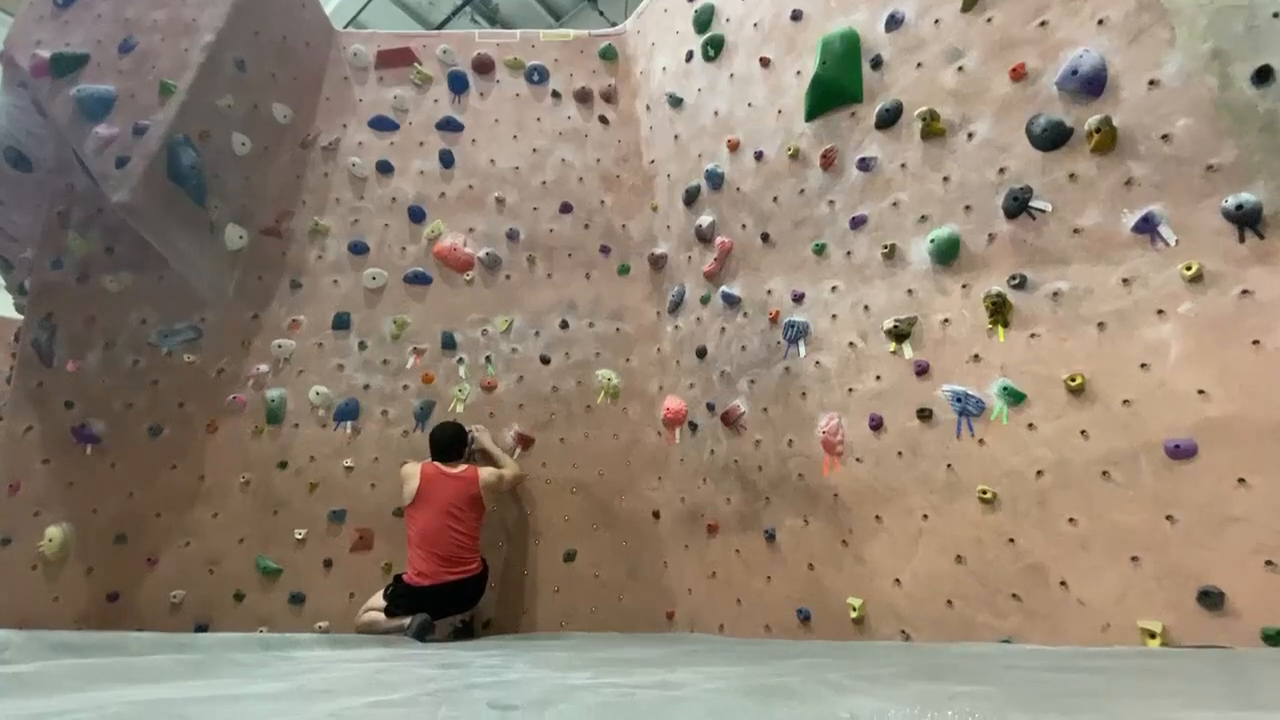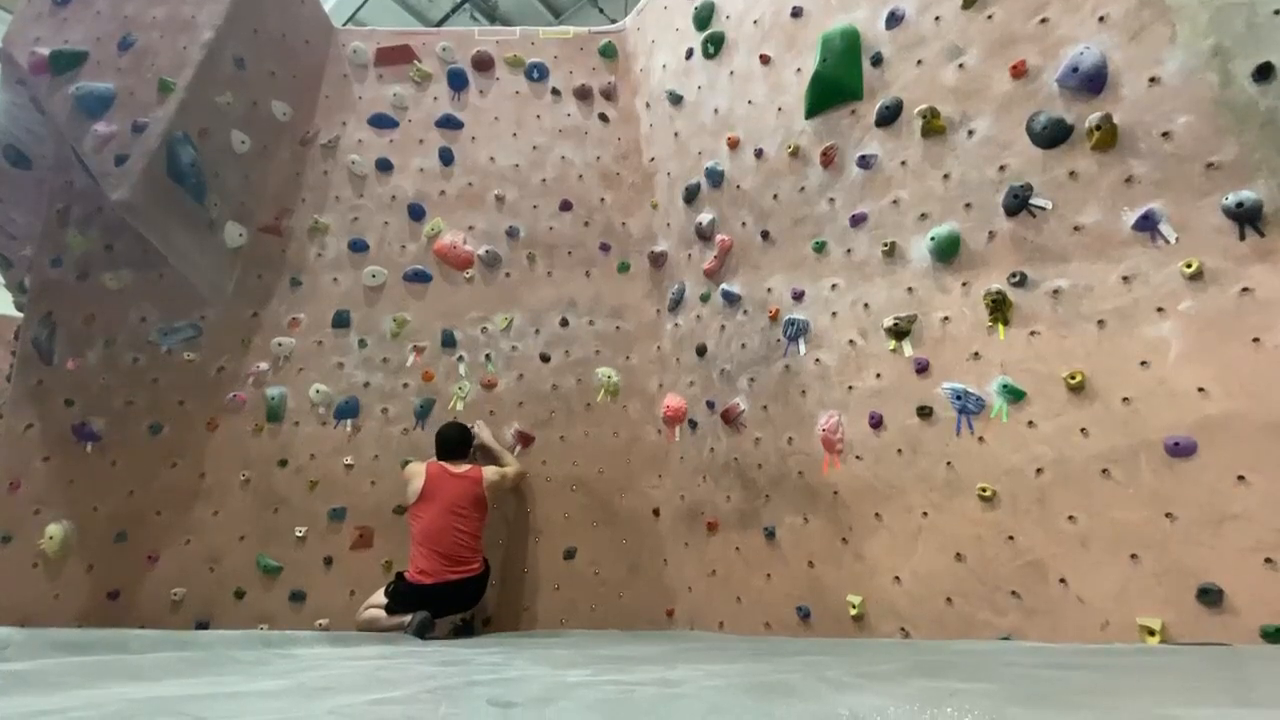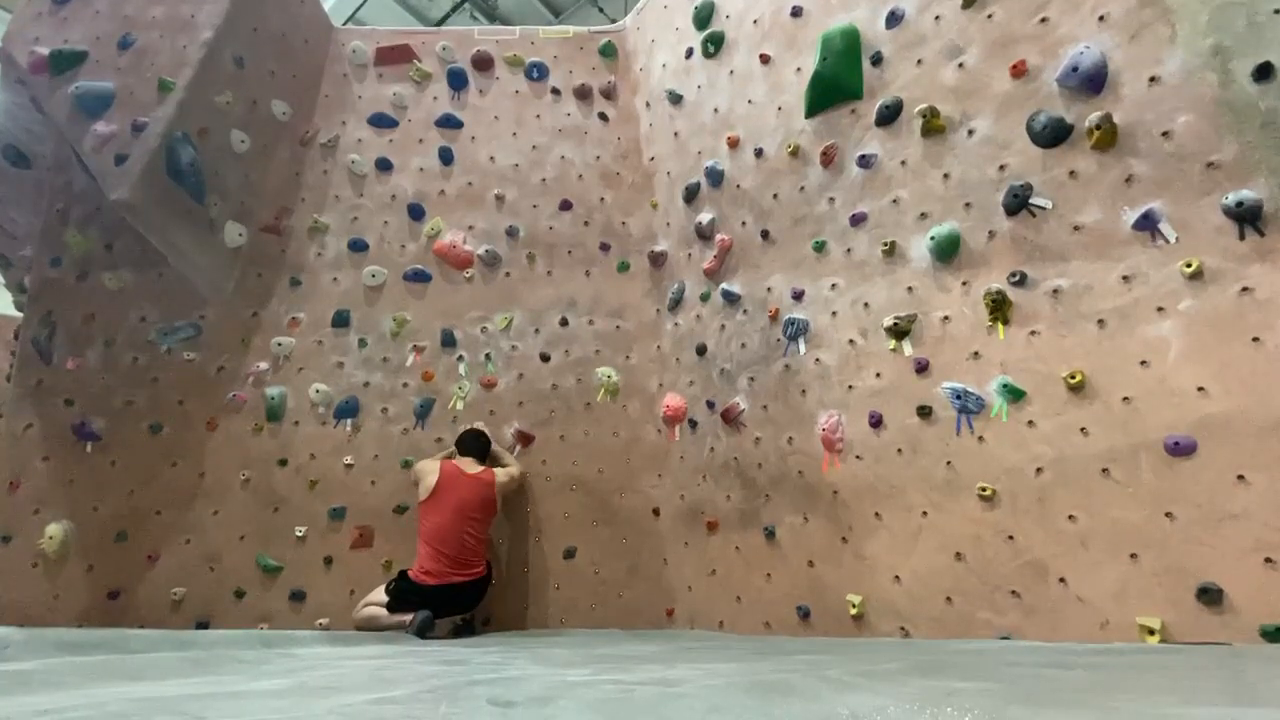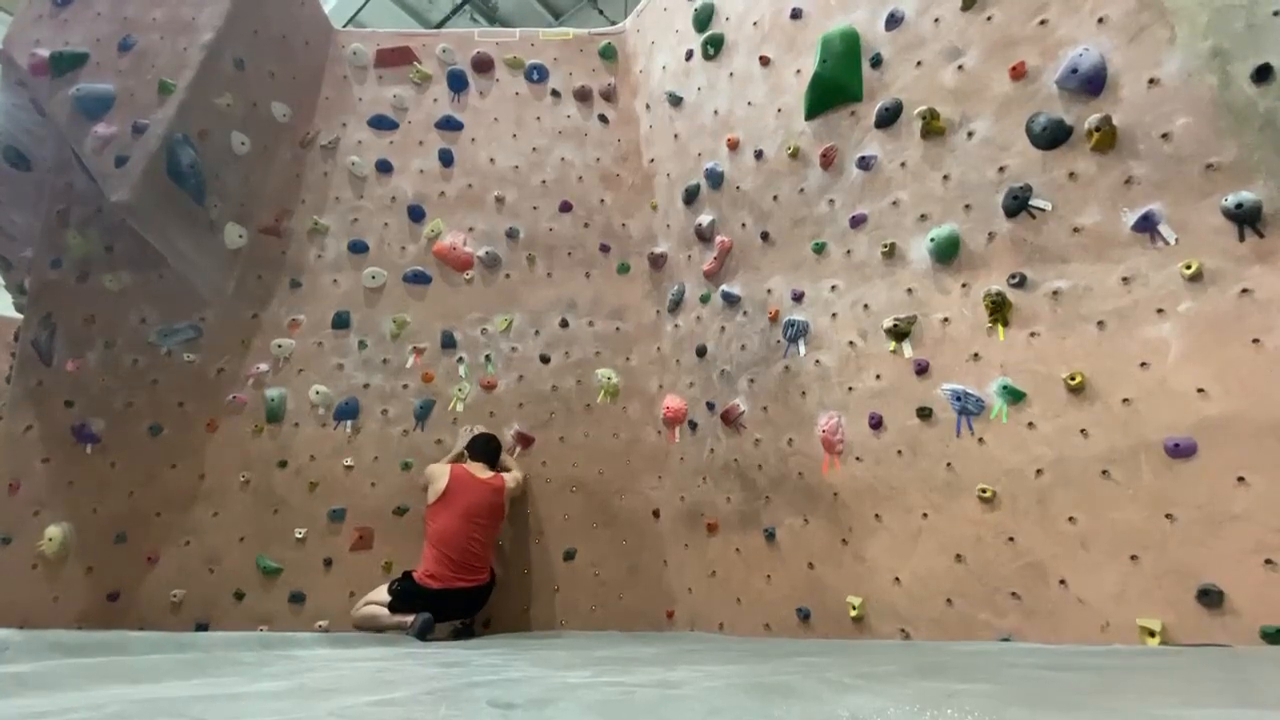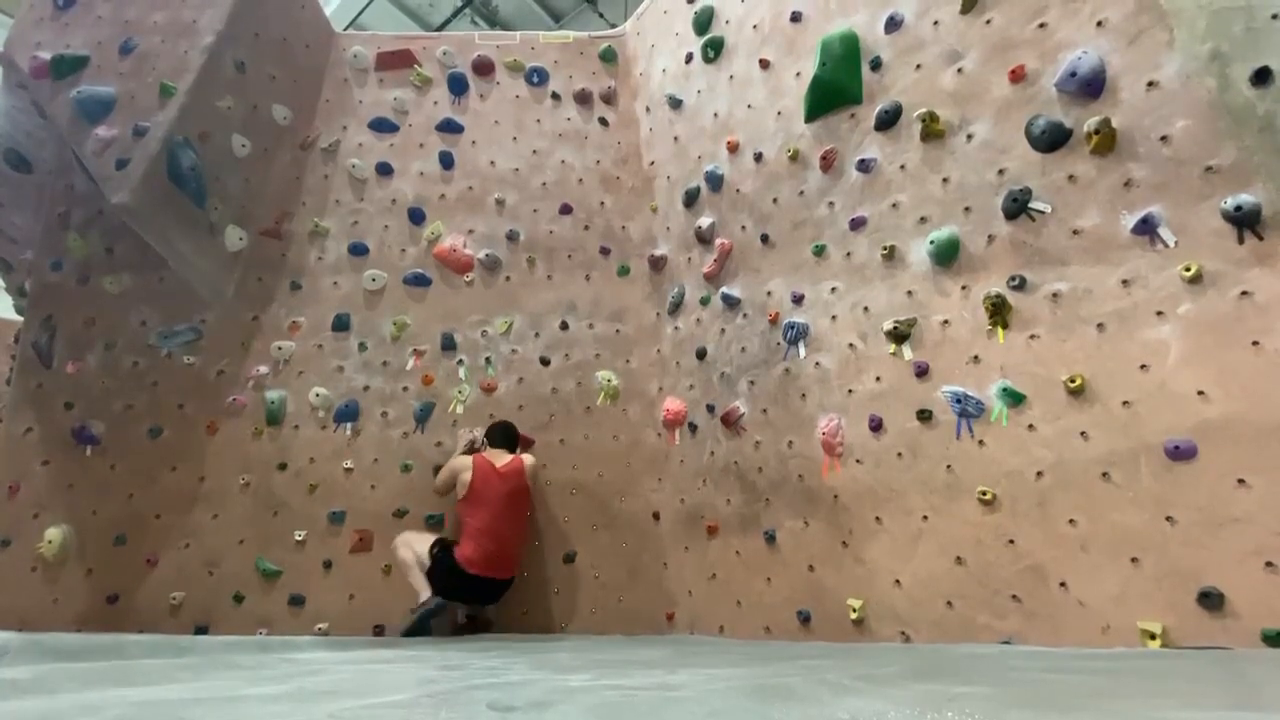
dt=0.7s
person 1, frame 1
left shoulder: (410, 473)
right shoulder: (482, 478)
right elbow: (516, 474)
left wrist: (447, 447)
right wrist: (488, 445)
left hip: (423, 590)
right hip: (470, 588)
left knee: (363, 619)
left ankle: (410, 622)
right ankle: (462, 621)
person 1, frame 2
left shoulder: (415, 472)
right shoulder: (485, 477)
right elbow: (517, 470)
left wrist: (451, 447)
right wrist: (488, 441)
left hip: (424, 588)
right hip: (471, 588)
left knee: (364, 617)
left ankle: (410, 620)
person 1, frame 3
left shoulder: (430, 471)
right shoulder: (497, 480)
right elbow: (515, 469)
left wrist: (453, 449)
right wrist: (488, 443)
left hip: (427, 588)
right hip: (473, 590)
left knee: (361, 615)
left ankle: (411, 619)
person 1, frame 4
left shoulder: (439, 473)
right shoulder: (506, 485)
left wrist: (458, 449)
right wrist: (490, 446)
left hip: (431, 591)
right hip: (476, 595)
left knee: (360, 613)
left ankle: (411, 620)
right ankle: (464, 622)
person 1, frame 5
left shoulder: (465, 464)
right shoulder: (528, 465)
left elbow: (439, 487)
right wrist: (485, 448)
left hip: (463, 575)
right hip: (500, 583)
left knee: (403, 541)
right knee: (447, 546)
left ankle: (427, 599)
right ankle: (473, 618)
